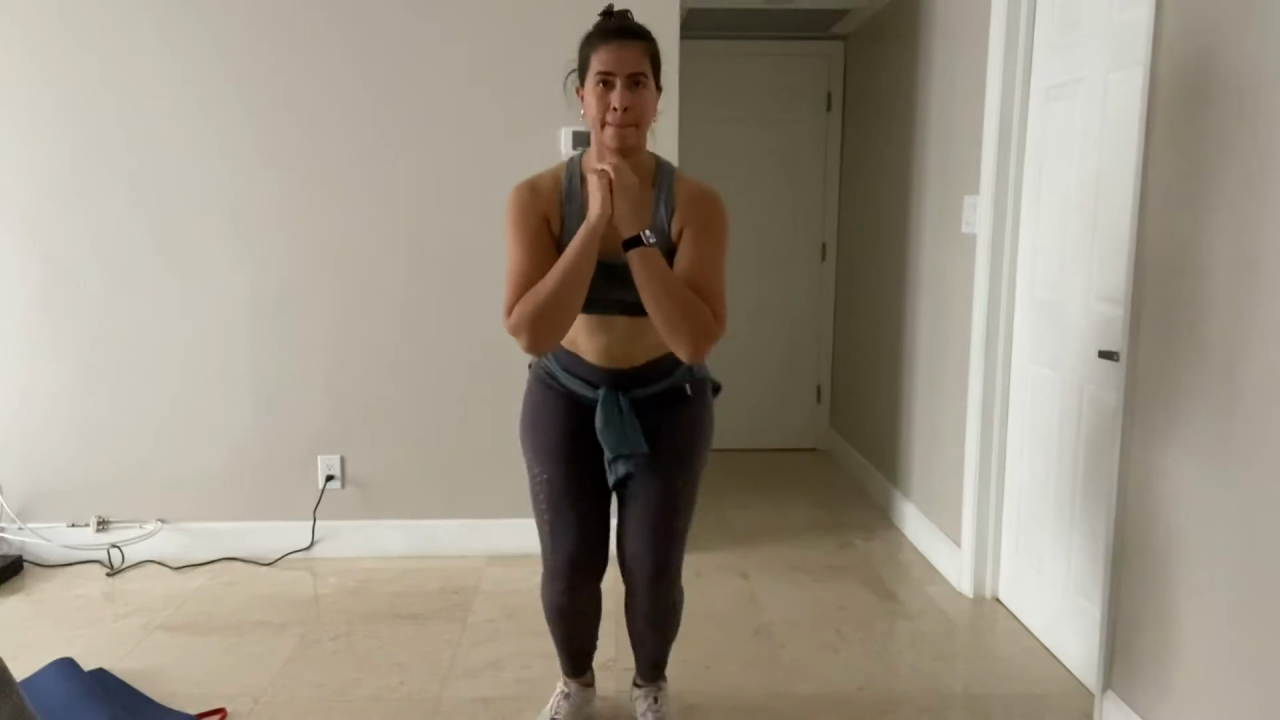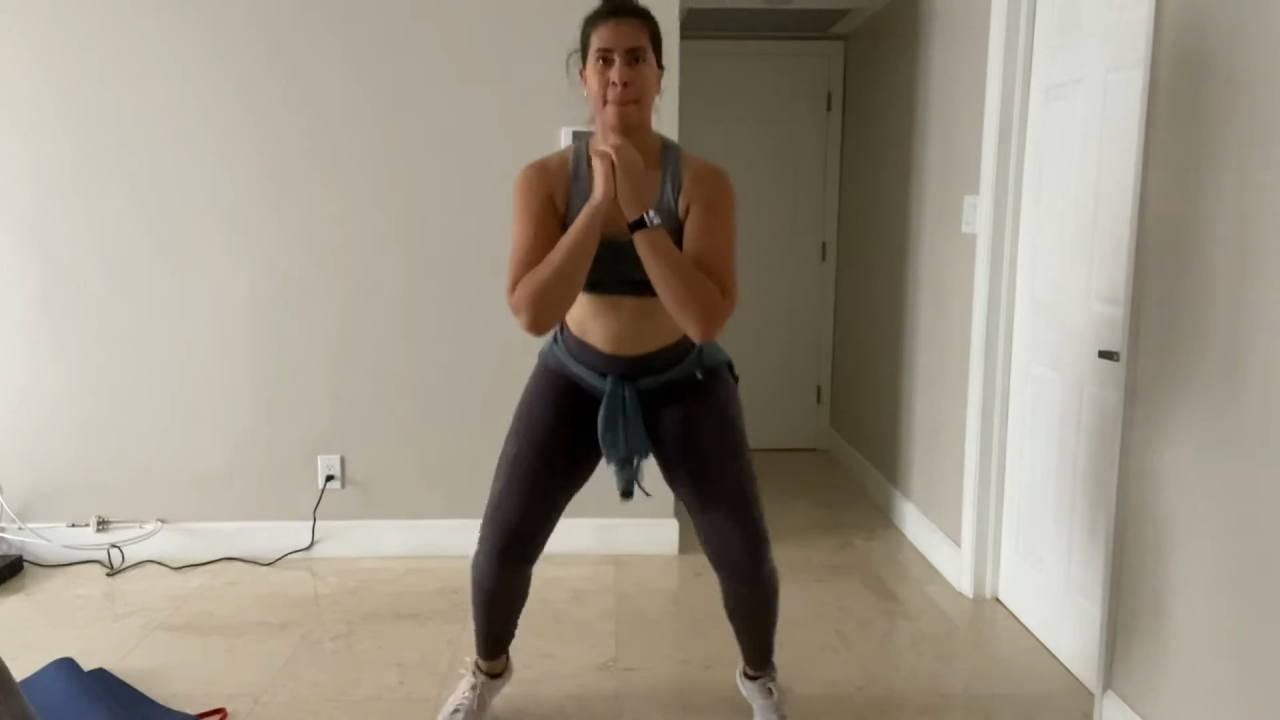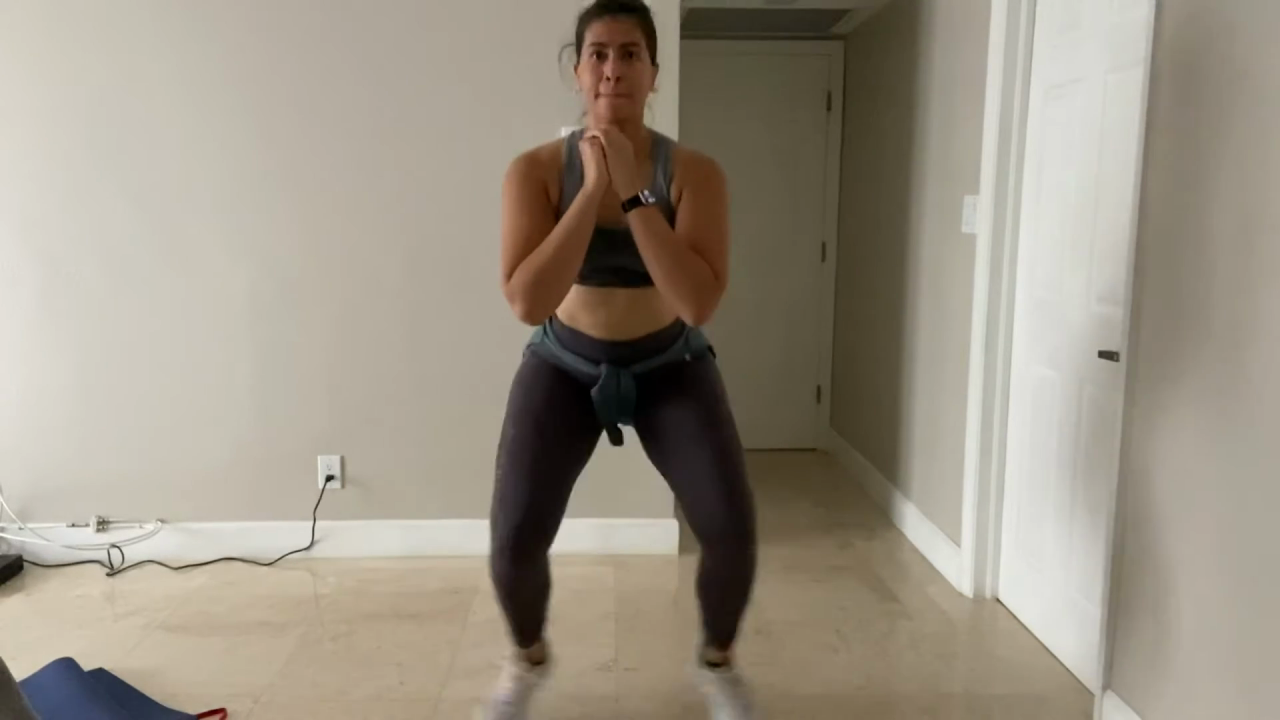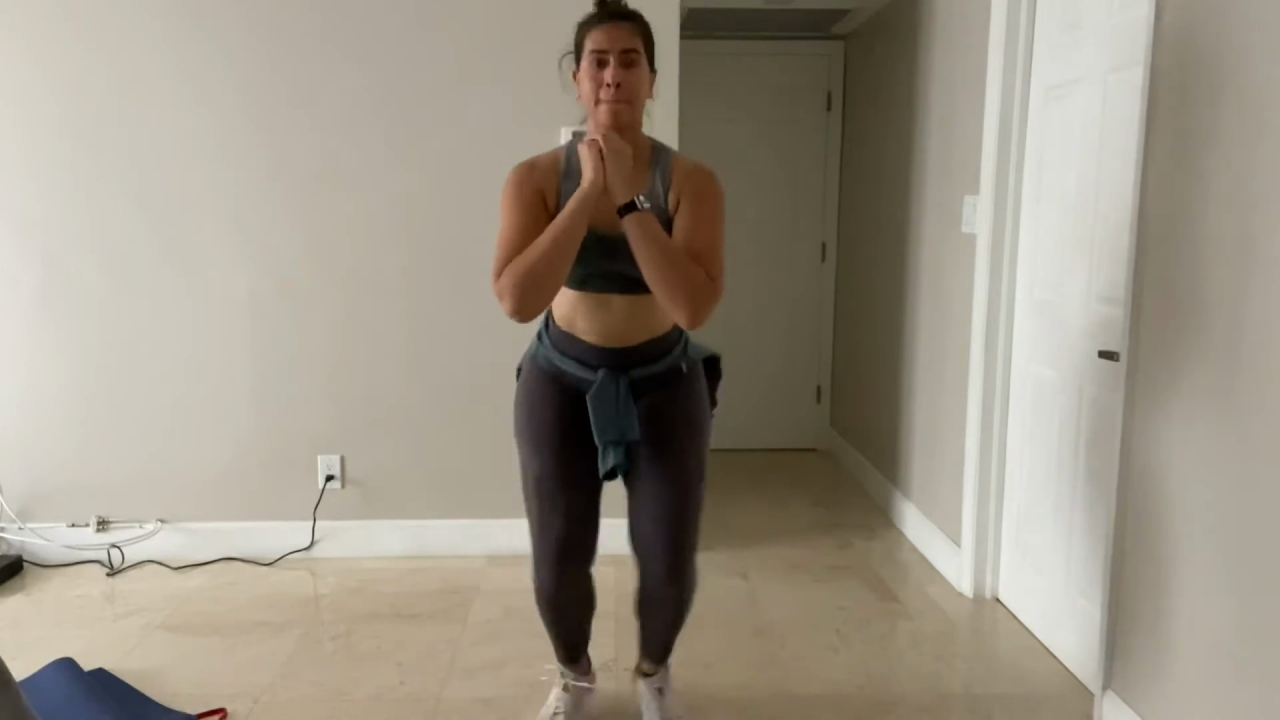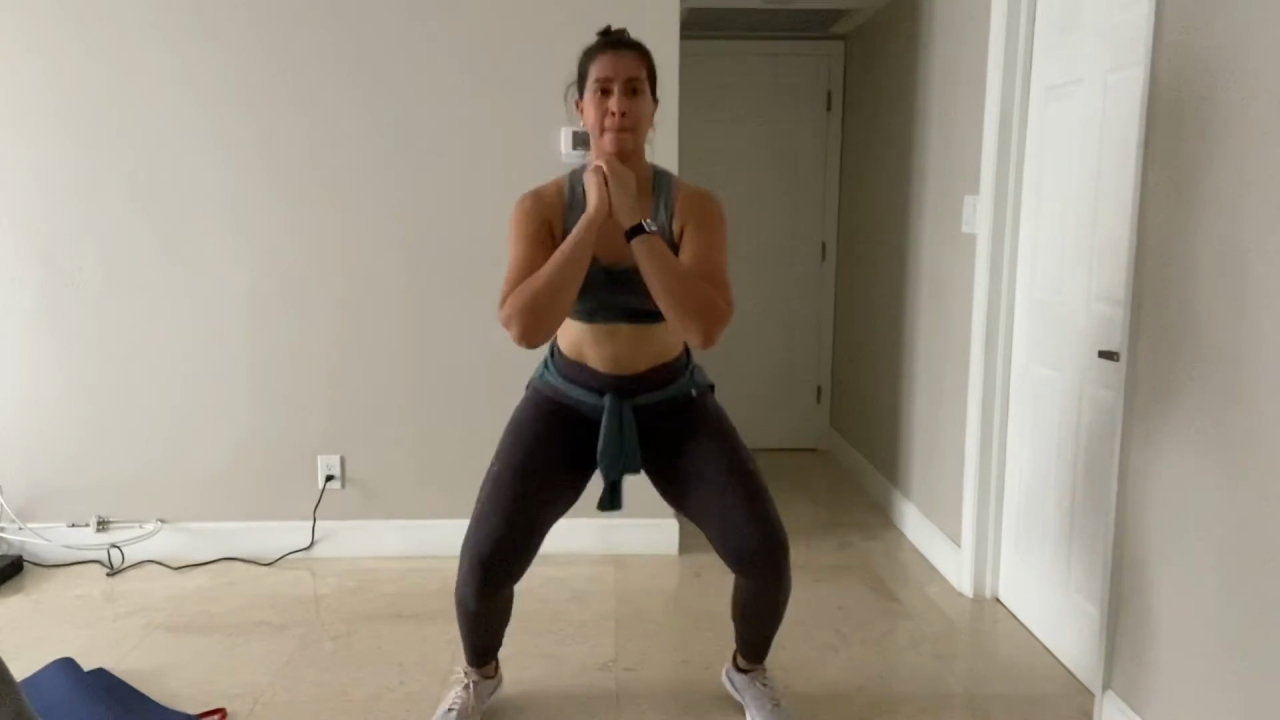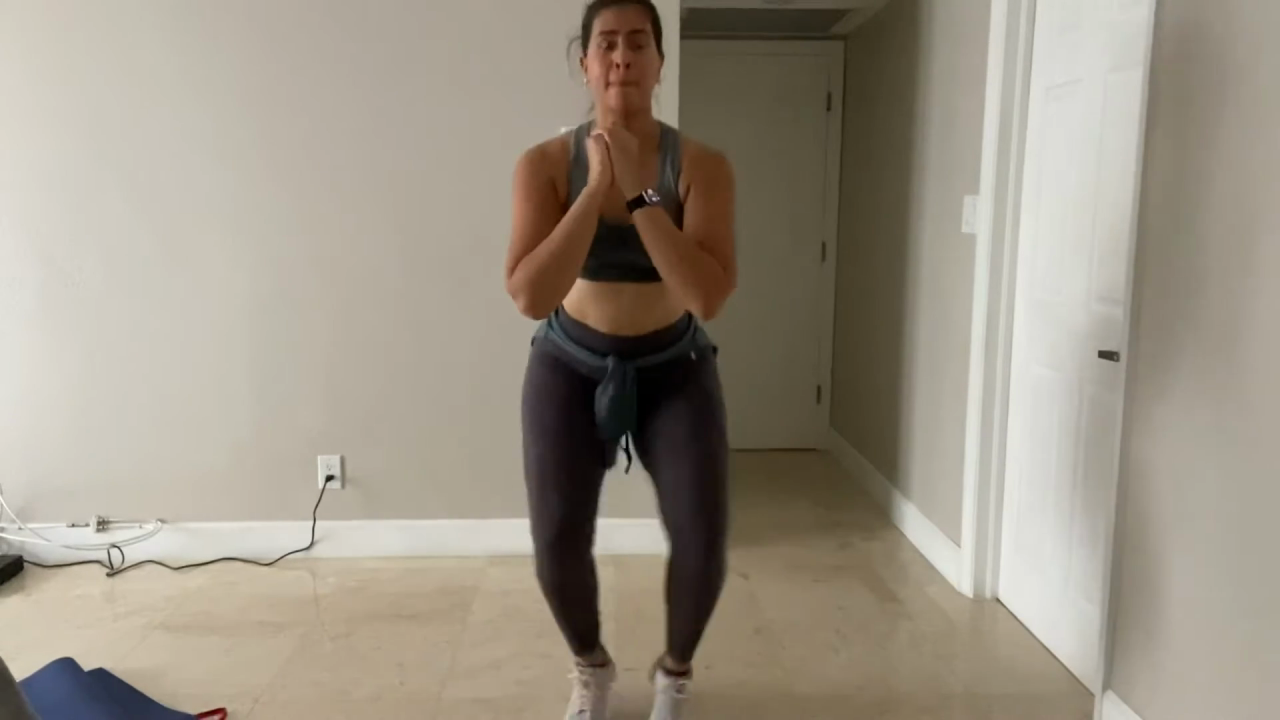
dt=0.5s
person 1, frame 1
left shoulder: (695, 202)
right shoulder: (538, 197)
left elbow: (696, 342)
right elbow: (530, 334)
left wrist: (635, 233)
right wrist: (595, 225)
left hip: (666, 394)
right hip: (568, 392)
left knee: (651, 561)
right knee: (571, 558)
person 1, frame 2
left shoulder: (703, 180)
right shoulder: (544, 178)
left elbow: (707, 320)
right elbow: (532, 315)
left wrist: (639, 212)
right wrist: (599, 205)
left hip: (681, 384)
right hip: (574, 380)
left knee: (744, 554)
right knee: (503, 545)
person 1, frame 3
left shoulder: (693, 172)
right shoulder: (534, 171)
left elbow: (700, 303)
right elbow: (527, 302)
left wrist: (633, 196)
right wrist: (591, 191)
left hip: (668, 370)
right hip: (565, 370)
left knee: (731, 528)
right knee: (517, 536)
left ankle: (717, 662)
right ankle: (527, 658)
person 1, frame 4
left shoulder: (690, 180)
right shoulder: (536, 176)
left elbow: (694, 309)
right elbow: (517, 300)
left wrist: (628, 201)
right wrist: (586, 196)
left hip: (662, 380)
right hip: (562, 377)
left knee: (666, 555)
right knee: (562, 555)
person 1, frame 5
left shoulder: (694, 205)
right shoulder: (543, 205)
left elbow: (707, 328)
right elbow: (522, 327)
left wrist: (636, 225)
right wrist: (594, 221)
left hip: (670, 403)
right hip: (566, 402)
left knee: (763, 550)
right knee: (486, 556)
person 1, frame 6
left shoulder: (701, 165)
right shoulder: (544, 164)
left elbow: (709, 297)
right elbow: (529, 297)
left wrist: (640, 194)
right wrist: (598, 188)
left hip: (671, 369)
right hip: (571, 368)
left knee: (701, 539)
right knee: (559, 542)
